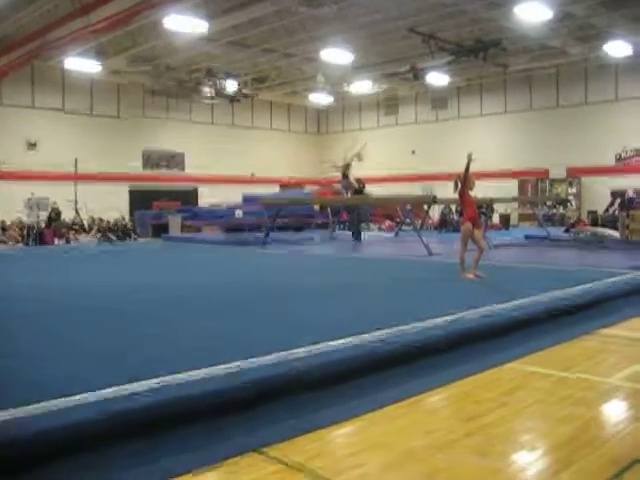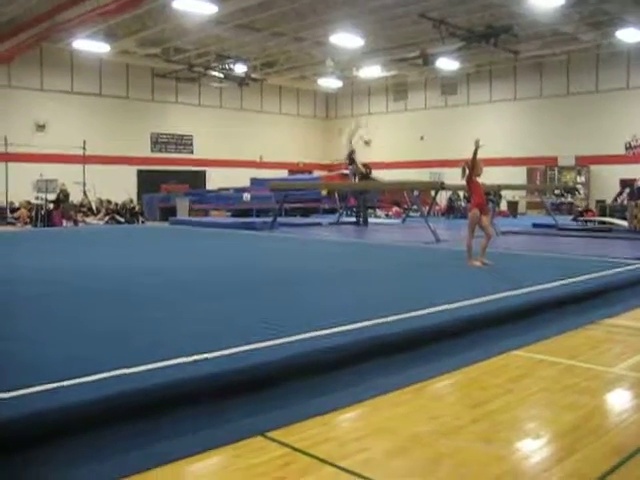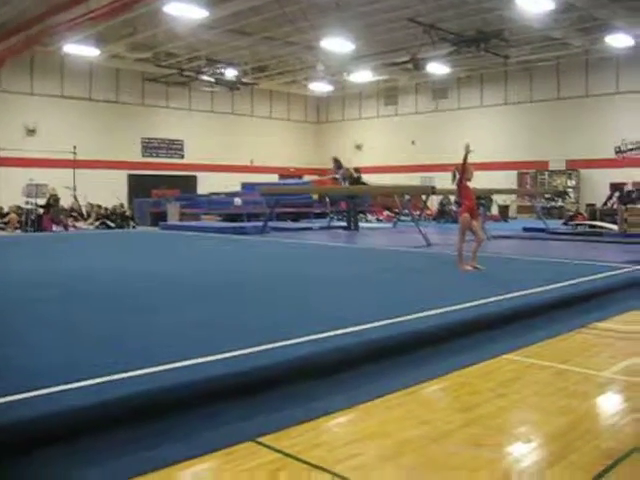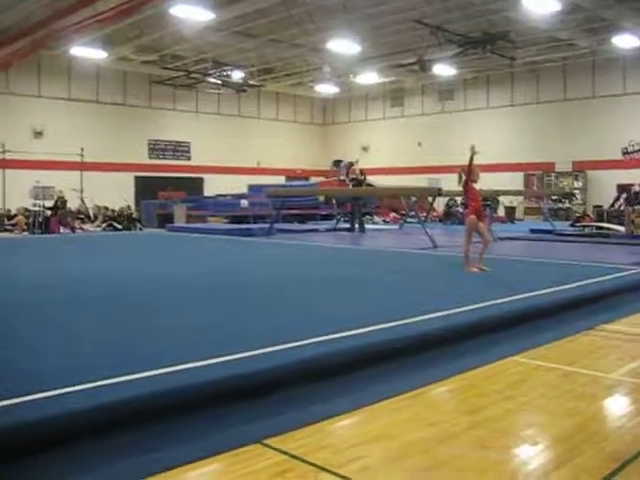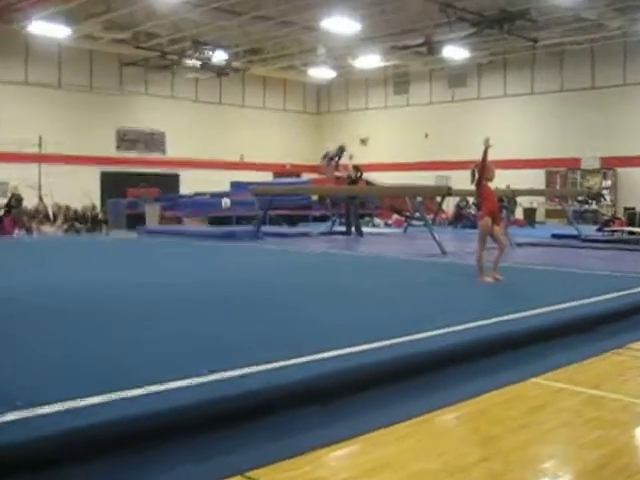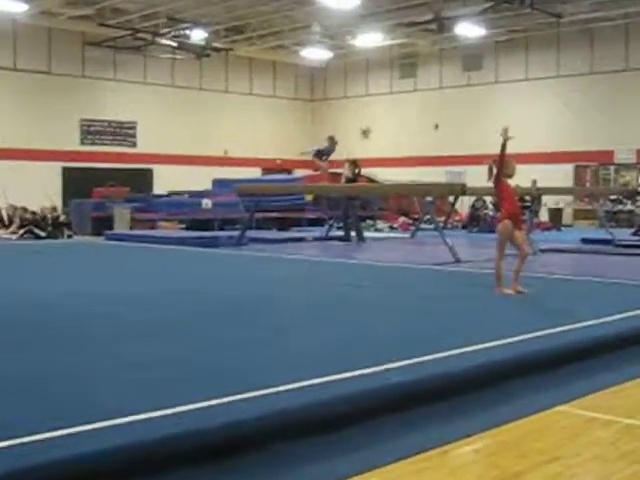
dt=0.3s
person 1, frame 1
left shoulder: (469, 196)
right shoulder: (462, 193)
left elbow: (475, 212)
right elbow: (465, 176)
left wrist: (480, 226)
right wrist: (468, 162)
left hip: (473, 223)
right hip: (467, 222)
left knee: (482, 246)
right knee: (464, 248)
left ankle: (474, 270)
right ankle: (464, 272)
person 1, frame 2
left shoulder: (477, 182)
right shoulder: (470, 180)
left elbow: (482, 198)
right elbow: (472, 163)
left wrist: (487, 212)
right wrist: (476, 149)
left hip: (481, 210)
right hip: (474, 209)
left knee: (489, 233)
right knee: (471, 235)
left ankle: (481, 257)
right ankle: (471, 259)
person 1, frame 3
left shoulder: (467, 187)
right shoulder: (460, 184)
left elbow: (473, 203)
right elbow: (462, 167)
left wrist: (477, 217)
right wrist: (466, 153)
left hip: (471, 214)
right hip: (464, 213)
left knee: (480, 238)
right knee: (462, 239)
left ankle: (472, 261)
right ankle: (461, 264)
person 1, frame 4
left shoulder: (473, 188)
right shoulder: (466, 186)
left elbow: (479, 205)
right elbow: (469, 168)
left wrist: (484, 218)
right wrist: (472, 155)
left hip: (477, 216)
right hip: (471, 215)
left knee: (487, 239)
right knee: (468, 241)
left ankle: (479, 263)
right ankle: (468, 265)
person 1, frame 5
left shoulder: (488, 188)
right shoulder: (480, 184)
left elbow: (494, 206)
right elbow: (482, 165)
left wrist: (499, 222)
right wrist: (486, 149)
left hip: (492, 219)
right hip: (485, 218)
left knee: (502, 245)
right knee: (481, 248)
left ankle: (493, 272)
right ankle: (481, 275)
person 1, frame 6
left shoulder: (508, 186)
right shoulder: (498, 182)
left elbow: (515, 207)
right elbow: (501, 159)
left wrist: (521, 226)
right wrist: (504, 141)
left hip: (513, 222)
right hip: (505, 221)
left knee: (524, 252)
right knee: (500, 255)
left ankle: (514, 284)
right ankle: (499, 287)
